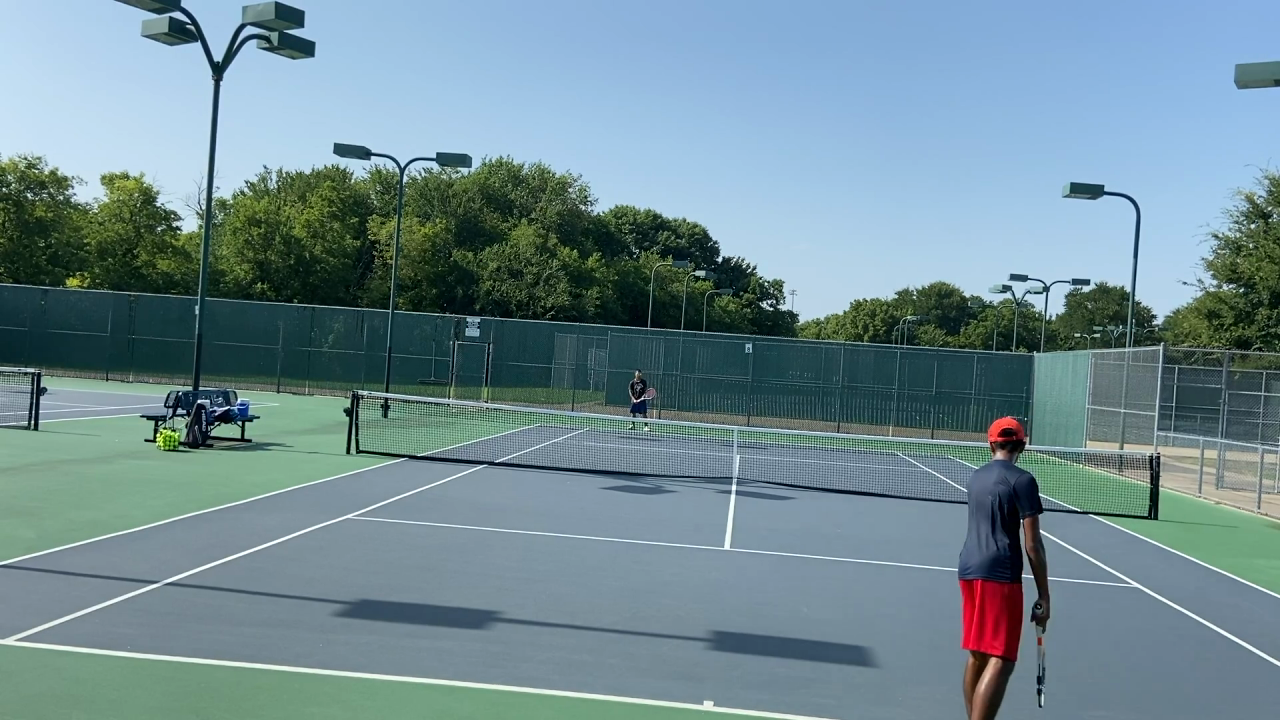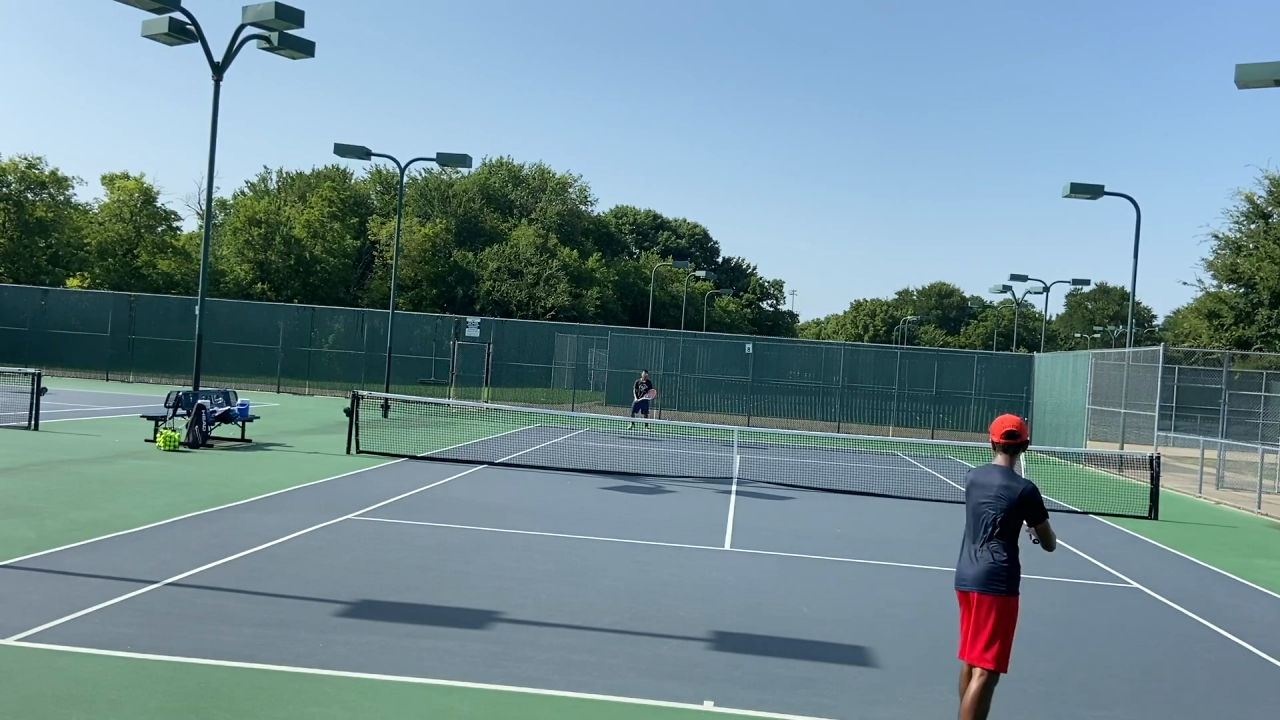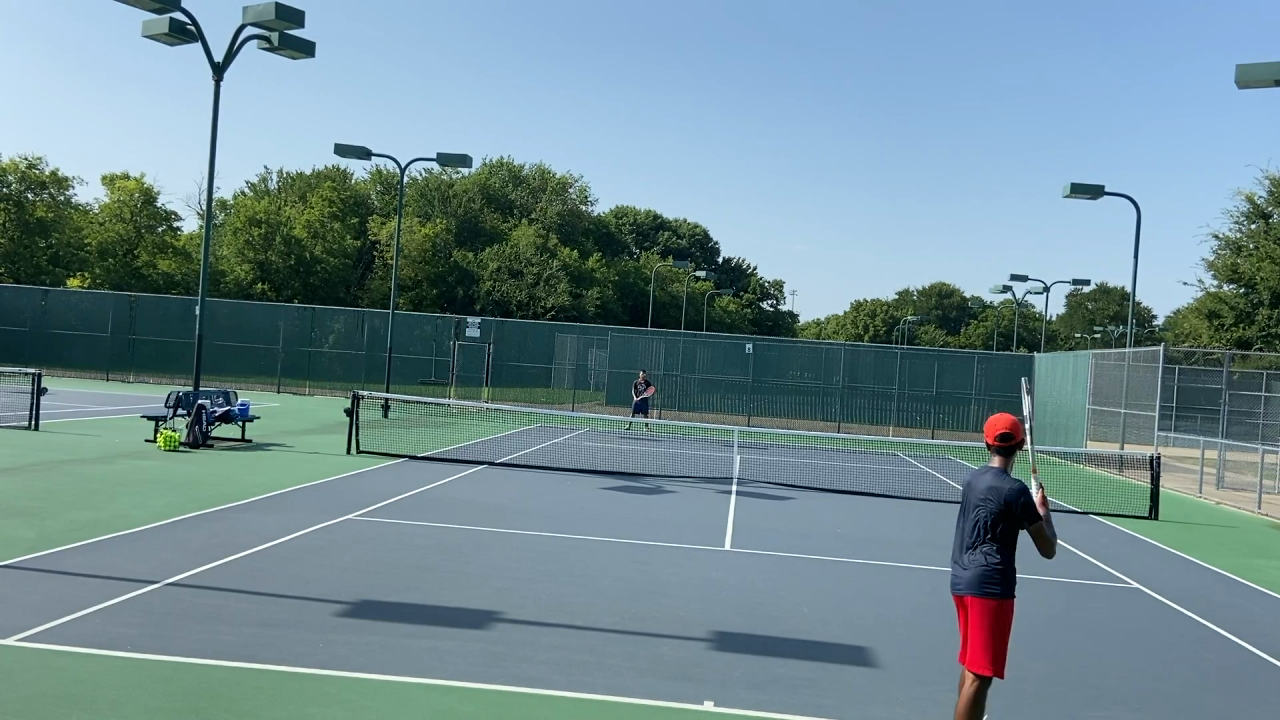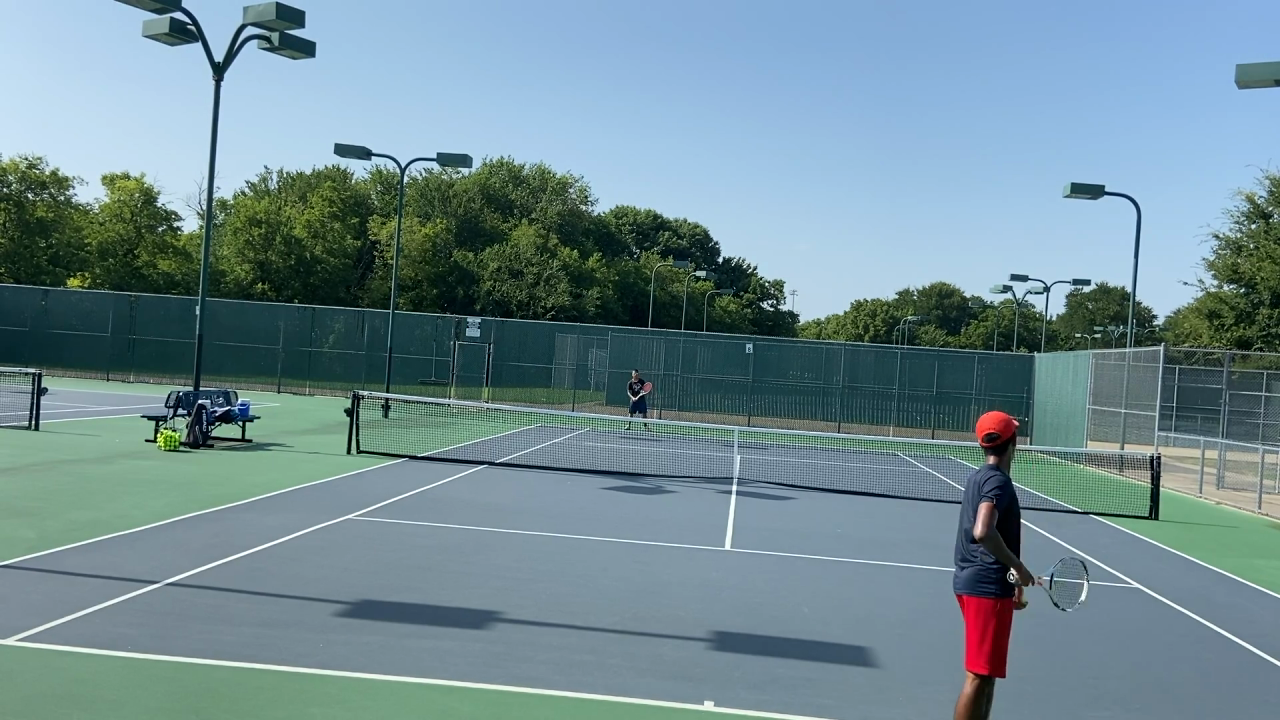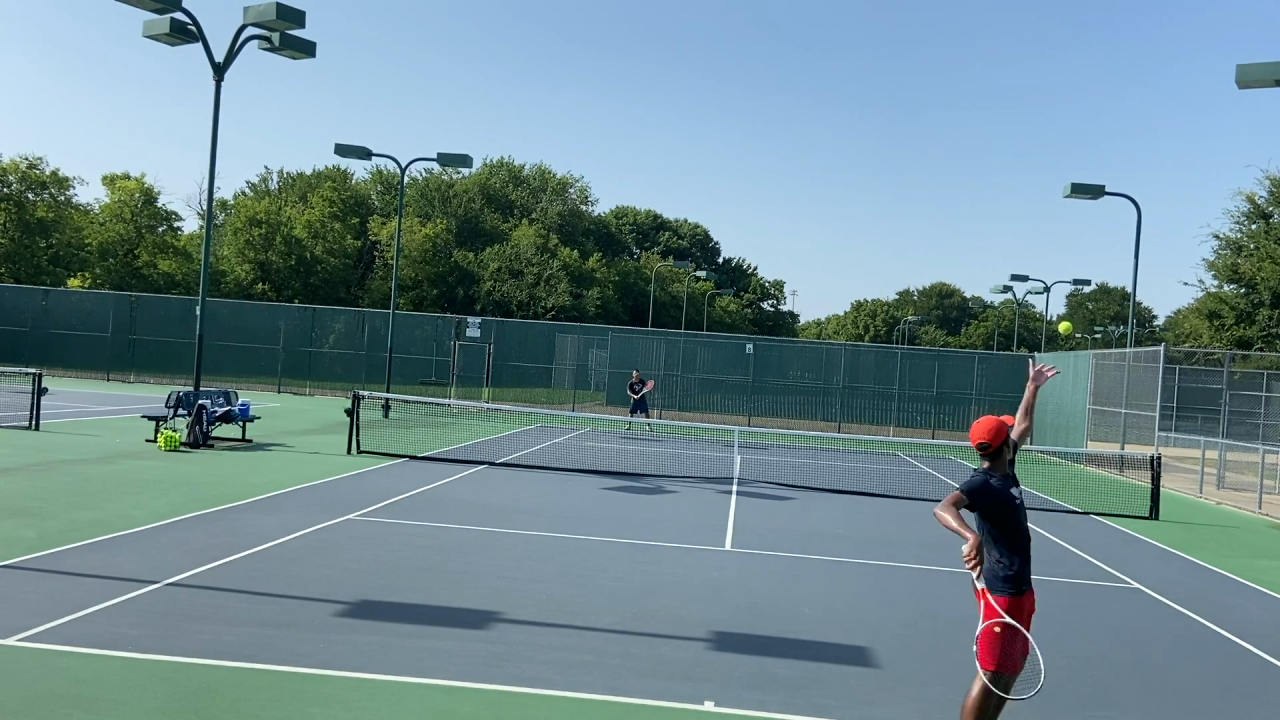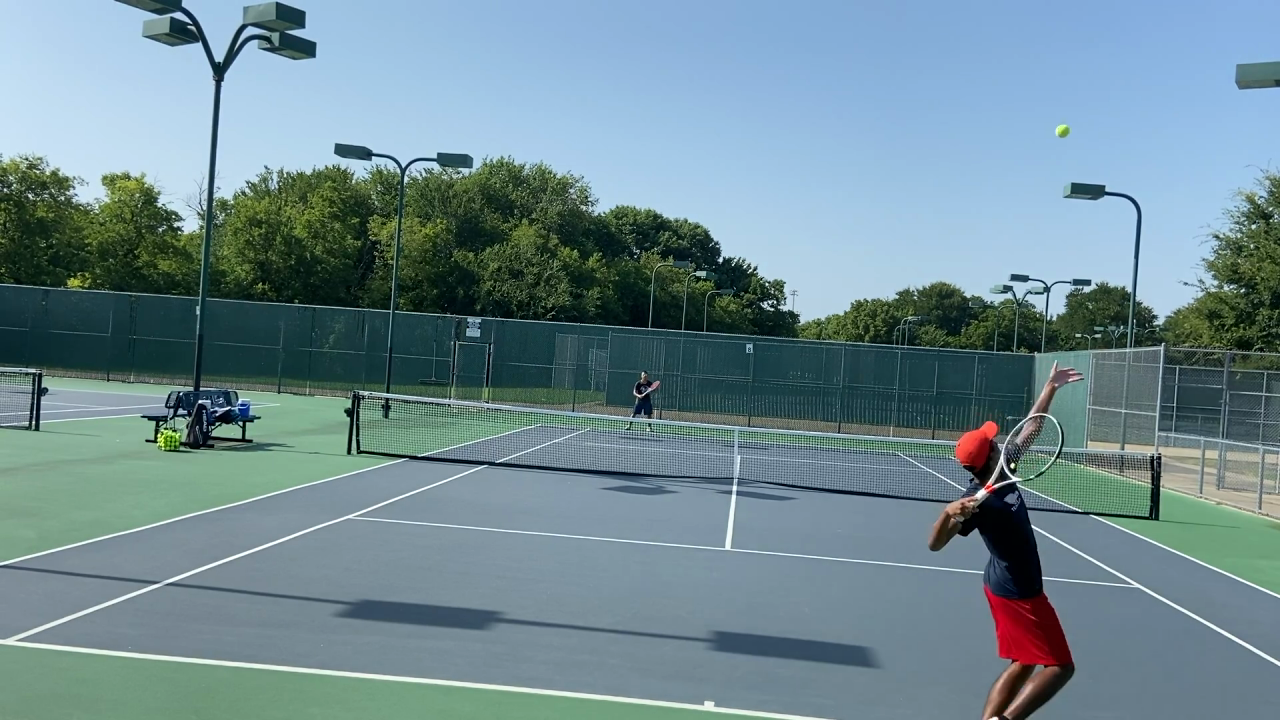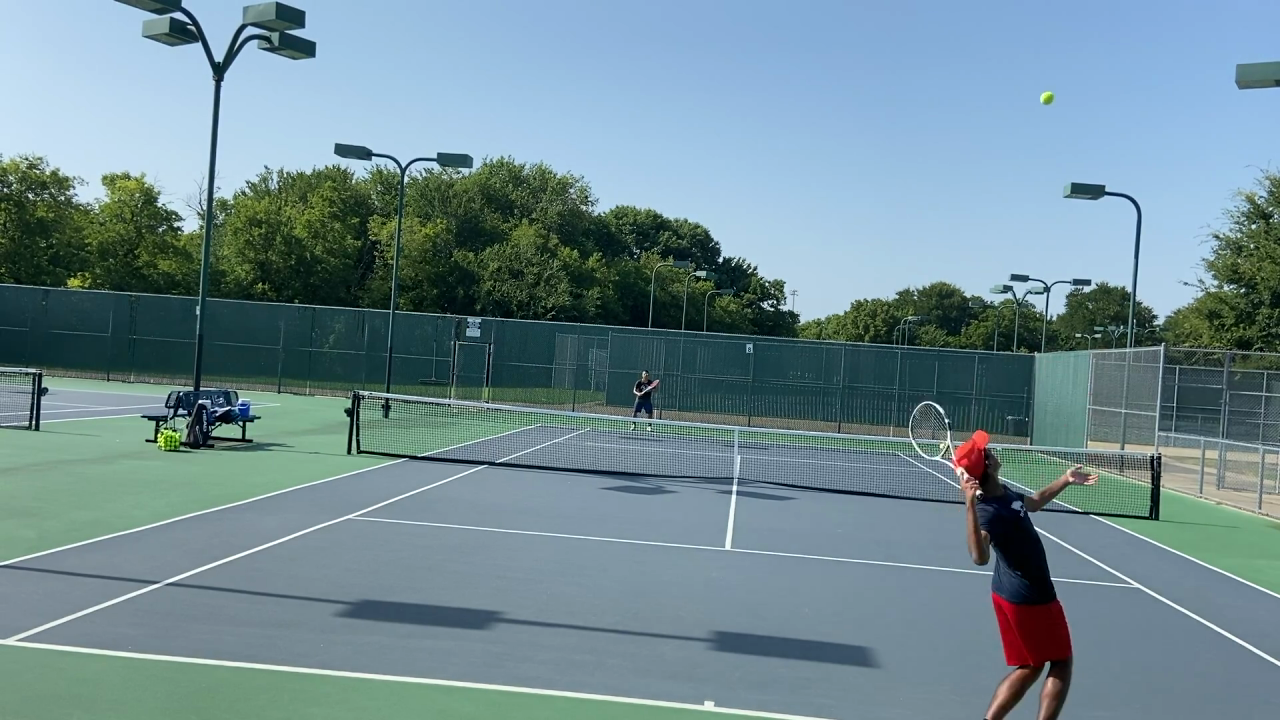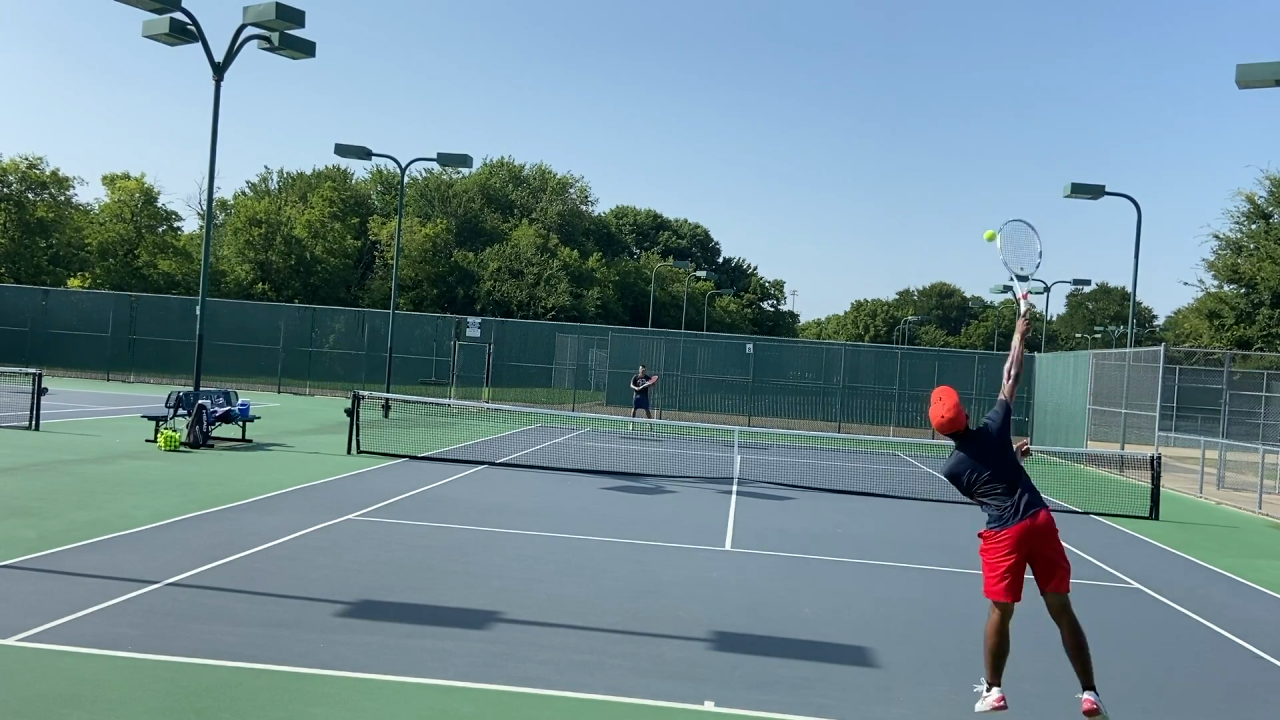
dt=0.3s
person 1, frame 1
left shoulder: (976, 477)
right shoulder: (1022, 480)
right elbow: (1033, 542)
right wrist: (1044, 595)
left hip: (969, 569)
right hip: (999, 574)
left knee: (978, 655)
right knee: (1000, 661)
person 1, frame 2
left shoulder: (973, 477)
right shoulder: (1024, 489)
right elbow: (1048, 543)
right wrist: (1043, 533)
left hip: (966, 578)
right hip: (997, 583)
left knee: (971, 661)
right knee: (986, 672)
person 1, frame 3
left shoulder: (973, 478)
right shoulder: (1015, 490)
right elbow: (1048, 550)
right wrist: (1044, 511)
left hip: (963, 581)
right hip: (991, 587)
left knee: (971, 668)
right knee: (979, 675)
person 1, frame 4
left shoulder: (980, 476)
right shoulder: (997, 481)
right elbow: (982, 532)
left wrist: (1014, 586)
right wrist: (1018, 567)
left hip: (971, 581)
right hip: (987, 587)
left knee: (984, 670)
right knee: (980, 675)
person 1, frame 5
left shoulder: (1001, 467)
right shoulder: (981, 484)
left elbow: (1023, 425)
right elbow: (942, 509)
left wrist: (1033, 386)
right wrist: (967, 535)
left hip: (1016, 586)
right hip: (1002, 588)
left knee: (1012, 664)
right knee: (992, 673)
person 1, frame 6
left shoulder: (1001, 471)
right shoulder: (978, 501)
right elbow: (934, 544)
left wrist: (1051, 386)
right wrist: (949, 512)
left hip: (1016, 588)
right hip: (1018, 593)
left knee: (1023, 665)
right knee: (1059, 668)
person 1, frame 7
left shoulder: (997, 492)
right shoulder: (986, 511)
left elbow: (1033, 501)
right elbow: (979, 557)
left wrist: (1065, 480)
right wrist: (970, 507)
left hip: (1008, 593)
right hip: (1028, 598)
left knee: (1026, 670)
right knee: (1060, 664)
person 1, frame 8
left shoulder: (952, 469)
right shoulder: (991, 431)
right elbow: (1010, 384)
right wrist: (1020, 331)
left hip: (1003, 535)
right hip: (1037, 521)
left knee: (1000, 610)
right knee: (1061, 611)
